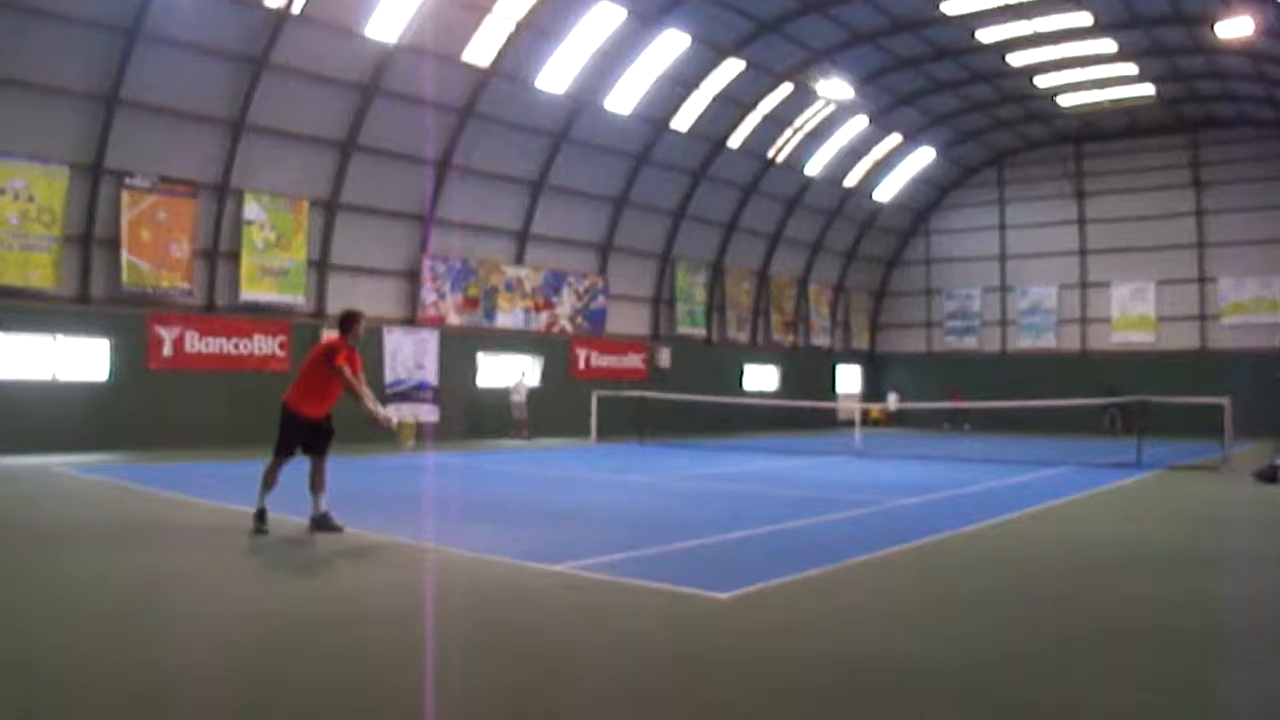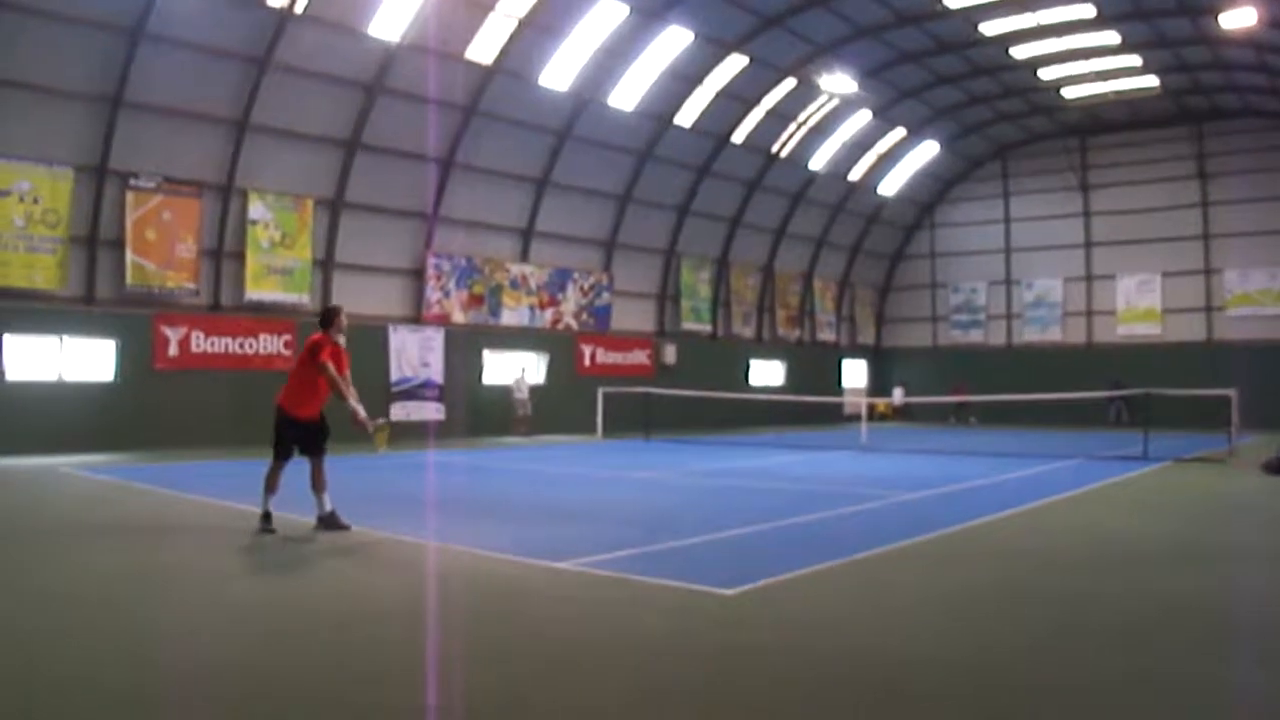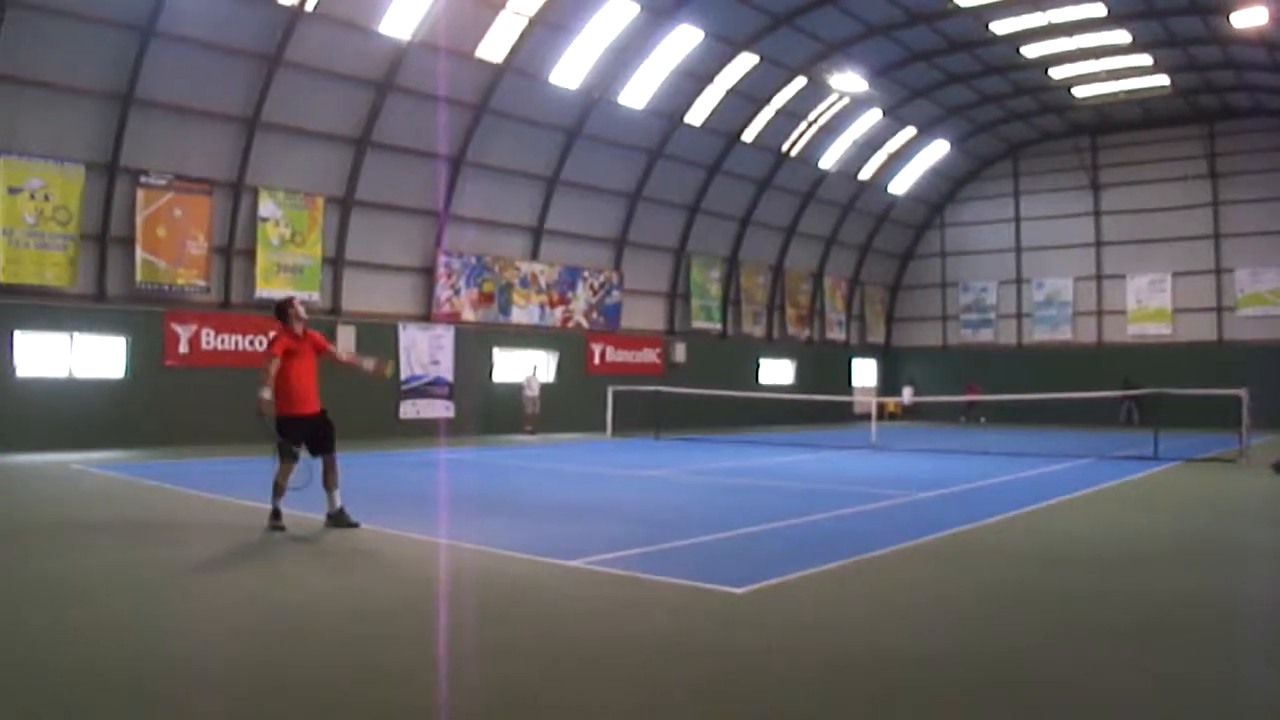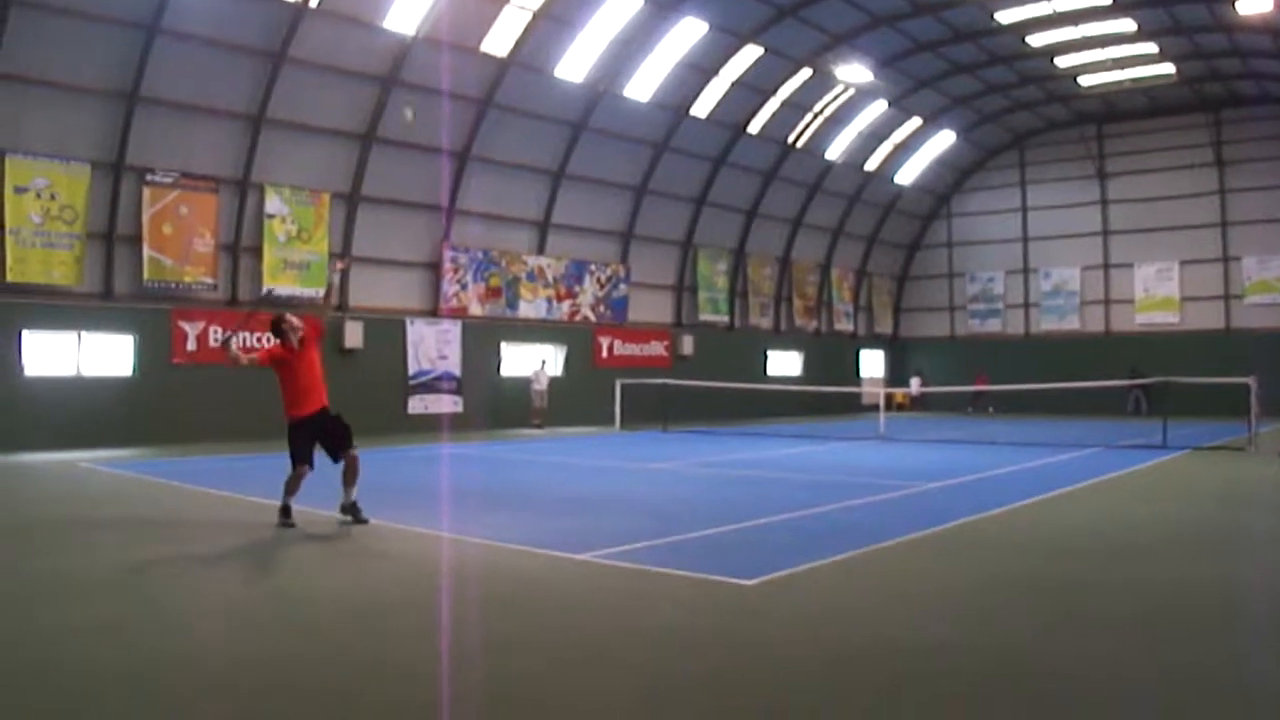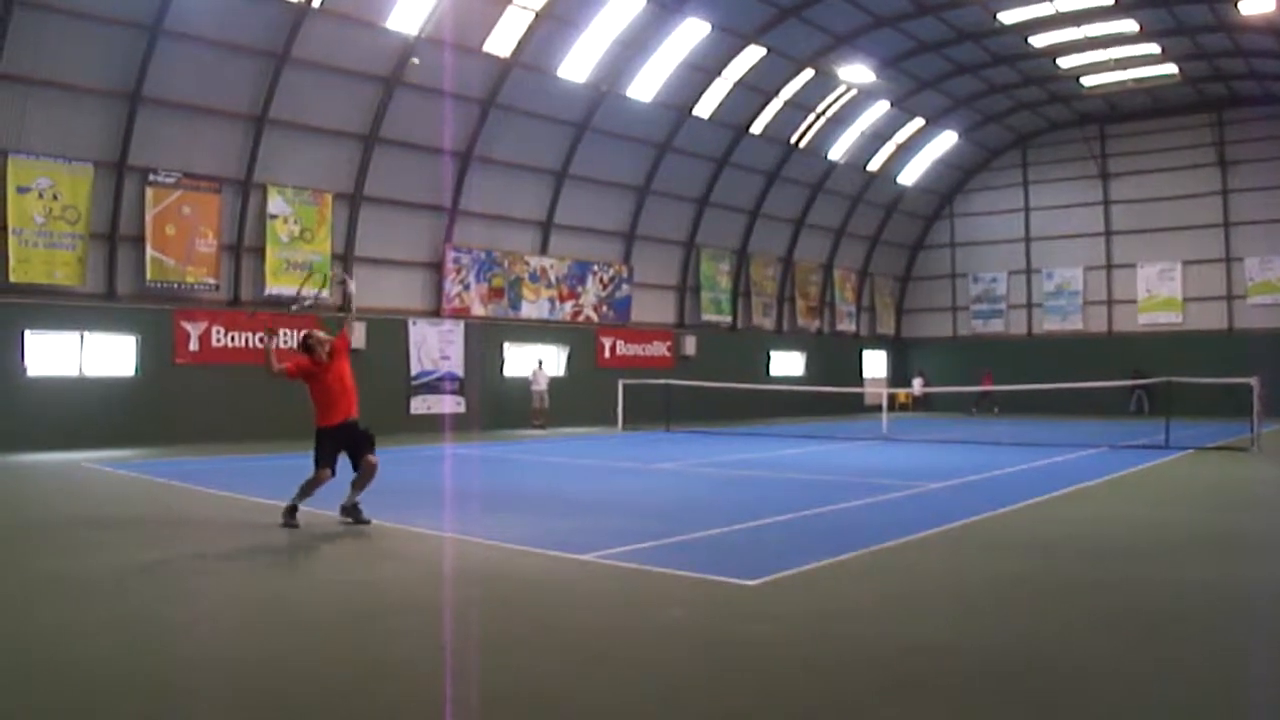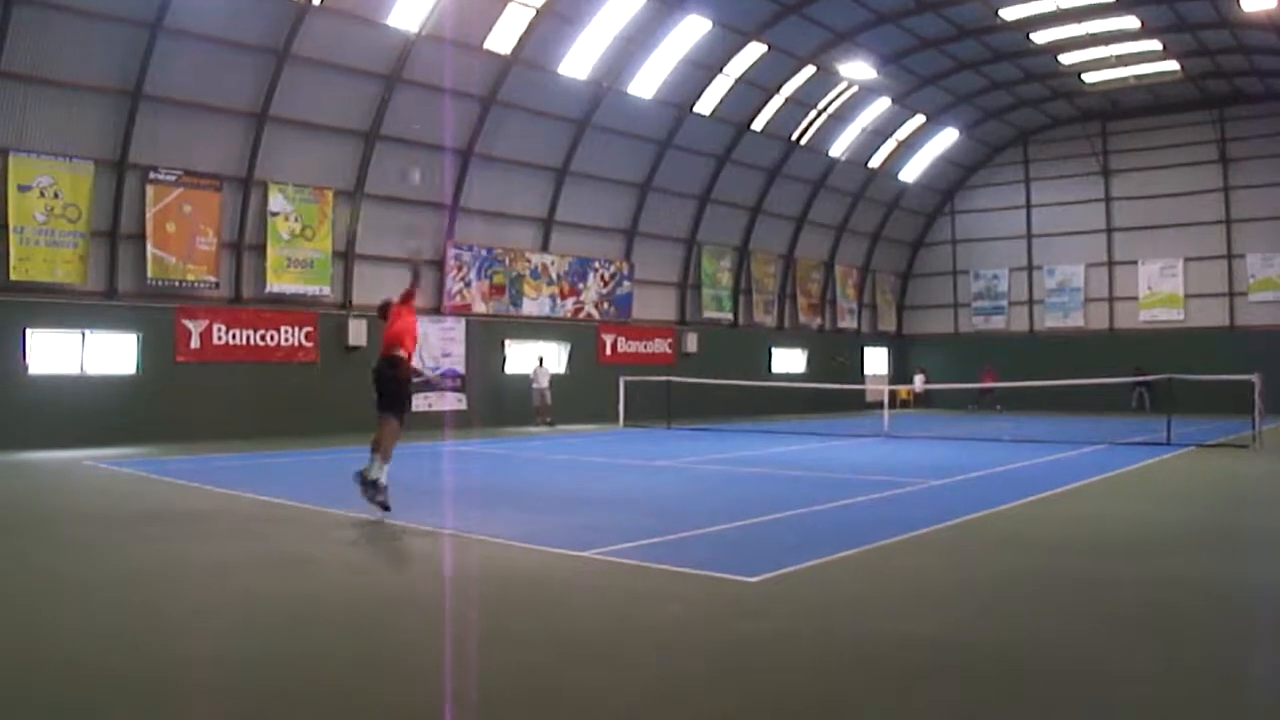
dt=0.4s
person 1, frame 1
left shoulder: (352, 354)
right shoulder: (334, 348)
left elbow: (362, 386)
right elbow: (349, 383)
left wrist: (381, 410)
right wrist: (372, 410)
left hip: (319, 414)
right hip: (297, 411)
left knee: (319, 461)
right knee: (280, 459)
left ankle: (319, 514)
right ankle: (260, 510)
person 1, frame 2
left shoulder: (339, 350)
right shoulder: (318, 344)
left elbow: (347, 384)
right elbow: (333, 380)
left wrist: (360, 412)
right wrist: (354, 408)
left hip: (313, 414)
right hip: (290, 413)
left knee: (318, 461)
right knee: (279, 463)
left ankle: (325, 513)
right ankle: (266, 513)
person 1, frame 3
left shoulder: (311, 337)
right shoulder: (280, 339)
left elbow: (338, 355)
right elbow: (272, 367)
left wrist: (365, 363)
right wrist: (266, 392)
left hip: (314, 411)
right hip: (289, 414)
left knee: (329, 458)
right knee: (287, 464)
left ankle: (335, 511)
right ankle: (275, 511)
person 1, frame 4
left shoulder: (310, 340)
right shoulder: (277, 353)
left elbow: (327, 307)
right elbow: (247, 359)
left wrist: (334, 277)
right wrist: (234, 352)
left hip: (323, 413)
right hip: (300, 420)
left knee: (352, 456)
right knee: (301, 470)
left ankle: (349, 503)
right ankle: (285, 507)
person 1, frame 5
left shoulder: (339, 351)
right shoulder: (306, 365)
left elbow: (349, 319)
right elbow: (275, 369)
left wrist: (350, 293)
right wrist: (271, 344)
left hip: (351, 424)
right hip: (328, 429)
left knee: (370, 463)
right knee: (322, 475)
left ankle: (350, 504)
right ankle: (292, 507)
person 1, frame 6
left shoulder: (401, 319)
right shoulder: (403, 311)
right elbow: (414, 287)
left hip: (394, 368)
right hip: (395, 365)
left knee: (390, 422)
right knee: (391, 420)
left ankle: (373, 474)
right ankle: (373, 475)
